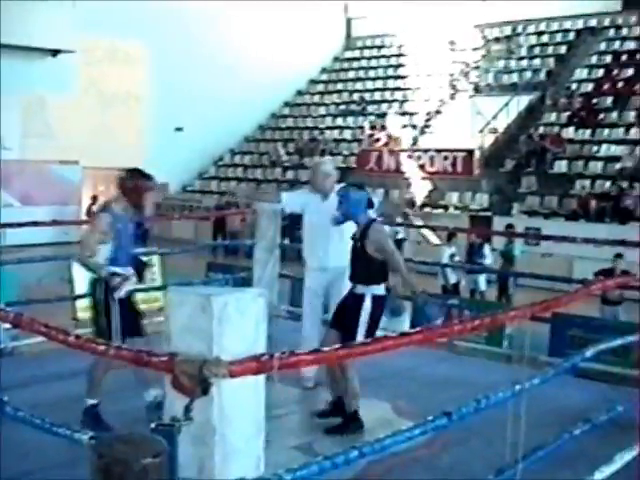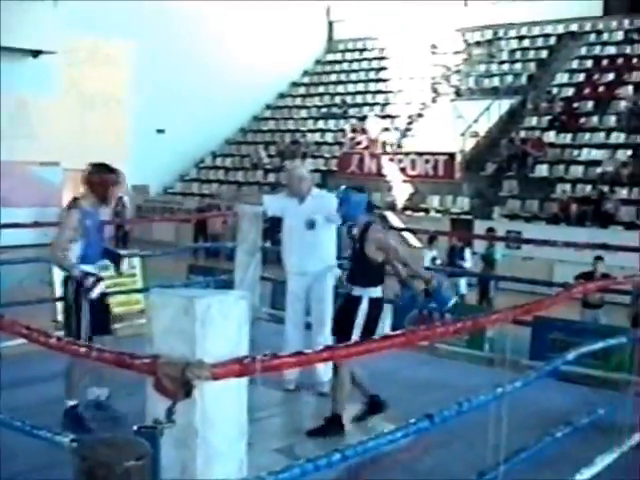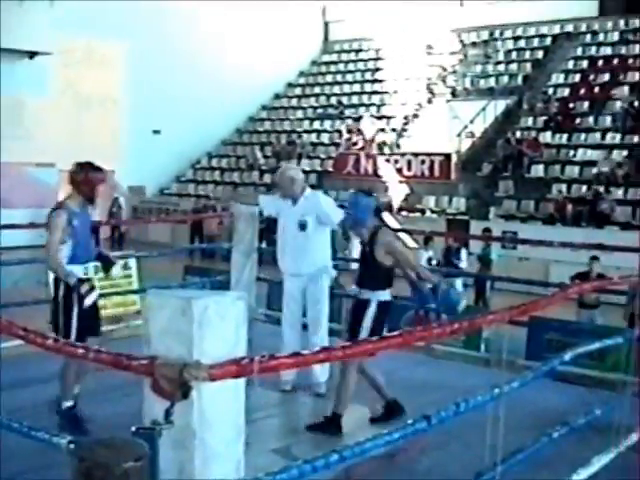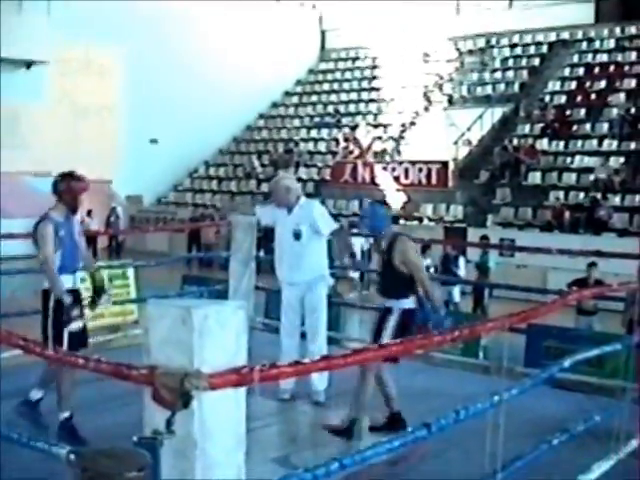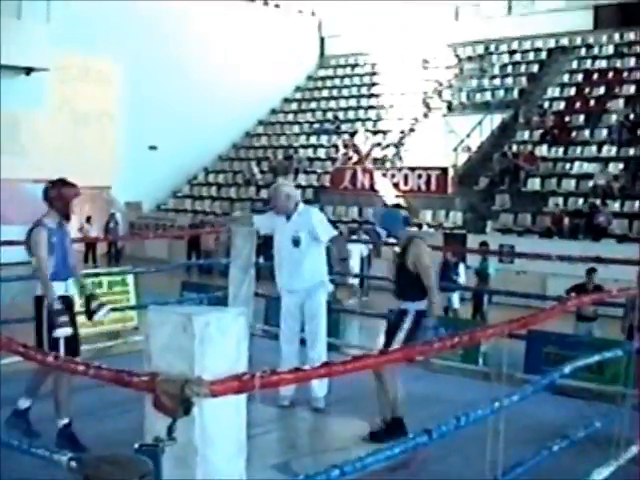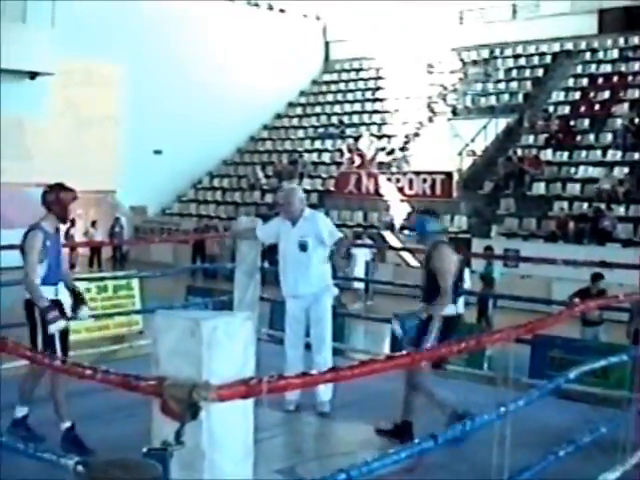
dt=0.1s
person 1, frame 1
left shoulder: (129, 215)
right shoulder: (105, 217)
right elbow: (84, 256)
left wrist: (136, 261)
right wrist: (108, 275)
left hip: (124, 286)
right hip: (108, 287)
left knee: (137, 344)
left ankle: (154, 399)
right ankle: (90, 409)
person 1, frame 2
left shoulder: (96, 210)
right shoulder: (74, 214)
right elbow: (56, 254)
left wrist: (109, 252)
right wrist: (80, 275)
left hip: (94, 281)
right hip: (79, 284)
left knee: (103, 342)
left ankle: (99, 396)
right ankle: (71, 410)
person 1, frame 3
left shoulder: (85, 209)
right shoulder: (62, 215)
right elbow: (52, 259)
left wrist: (100, 256)
right wrist: (74, 283)
left hip: (86, 284)
right hip: (70, 286)
left knee: (85, 345)
left ankle: (67, 397)
right ankle: (67, 410)
person 1, frame 4
left shoulder: (72, 220)
right shoulder: (47, 226)
left elbow: (83, 253)
right elbow: (49, 268)
left wrist: (96, 280)
right wrist: (66, 302)
left hip: (73, 291)
right hip: (57, 296)
left ankle: (32, 401)
right ankle: (65, 423)
person 1, frame 5
left shoulder: (63, 227)
right shoulder: (41, 232)
right elbow: (43, 274)
left wrist: (86, 294)
right wrist: (55, 310)
left hip: (65, 297)
right hip: (50, 302)
left ankle: (20, 412)
right ankle: (64, 429)
person 1, frame 6
left shoulder: (55, 232)
right shoulder: (36, 235)
right elbow: (30, 279)
left wrist: (74, 290)
right wrist: (45, 306)
left hip: (54, 303)
right hip: (41, 306)
left knee: (39, 365)
left ankle: (18, 421)
right ankle: (67, 432)
person 2, frame 1
left shoulder: (375, 232)
right shoulder: (360, 230)
left elbow: (398, 265)
left wrist: (418, 294)
left hip: (367, 300)
right hip: (355, 295)
left knee: (344, 358)
right knee: (327, 348)
left ankle: (352, 418)
right ankle: (339, 402)
person 2, frame 2
left shoulder: (375, 233)
right shoulder: (359, 231)
left elbow: (405, 261)
right elbow: (393, 263)
left wrist: (431, 283)
right wrist: (404, 279)
left hip: (366, 302)
right hip: (354, 298)
left knee: (342, 360)
left ankle: (335, 421)
right ankle: (372, 399)
person 2, frame 3
left shoulder: (385, 238)
right shoulder: (367, 234)
left elbow: (414, 265)
right elbow: (401, 266)
left wrist: (437, 286)
right wrist: (414, 280)
left hip: (375, 305)
right hip: (365, 301)
left knee: (350, 361)
right knee: (356, 360)
left ankle: (334, 421)
right ankle: (392, 405)
person 2, frame 4
left shoulder: (403, 246)
right shoulder: (386, 244)
left elbow: (424, 281)
left wrist: (439, 309)
left hip: (400, 312)
right hip: (392, 309)
left knee: (368, 364)
right knee: (376, 366)
left ankle: (351, 425)
right ankle: (395, 417)
person 2, frame 5
left shoulder: (416, 247)
right shoulder: (405, 245)
left elbow: (431, 287)
left wrist: (429, 320)
left hip: (414, 314)
right hip: (405, 311)
left knee: (381, 366)
right knee: (387, 367)
left ankle: (389, 425)
right ankle: (396, 423)
person 2, frame 6
left shoulder: (442, 253)
right shoulder: (438, 251)
left elbow: (445, 296)
left wrist: (425, 318)
left hip: (441, 319)
right hip: (435, 317)
left knee: (416, 376)
right knee: (413, 372)
left ankle: (455, 417)
right ankle: (404, 427)
person 3, frame 1
right shoulder: (304, 196)
right elbow: (276, 197)
right wrist: (245, 195)
left hip: (341, 269)
right hip: (315, 269)
right knee: (311, 320)
right ankle: (308, 372)
person 3, frame 2
left shoulder: (326, 199)
right shoulder: (285, 200)
right elbow: (260, 201)
left hip: (321, 272)
right hip: (296, 273)
left knee: (322, 324)
right knee: (293, 324)
left ankle: (323, 378)
right ankle: (291, 374)
person 3, frame 3
left shoulder: (318, 200)
right shoulder: (280, 201)
left elbow: (342, 220)
right elbow: (255, 200)
left hip: (316, 273)
right hip: (292, 274)
left knee: (318, 325)
right knee: (290, 324)
left ankle: (320, 379)
right ankle: (287, 375)
person 3, frame 4
left shoulder: (313, 209)
right shoulder: (277, 211)
left elbow: (336, 231)
right elbow: (255, 211)
left wrist: (346, 251)
left hip: (314, 282)
right hip: (289, 283)
left knee: (316, 334)
right knee: (288, 334)
left ankle: (319, 387)
right ankle: (287, 384)
person 3, frame 5
left shoulder: (312, 216)
right shoulder: (276, 218)
left elbow: (333, 238)
right elbow: (252, 221)
left wrist: (341, 258)
left hip: (313, 288)
right hip: (289, 290)
left knee: (316, 341)
right knee: (287, 340)
left ankle: (318, 394)
right ankle: (286, 391)
person 3, frame 6
left shoulder: (318, 220)
right shoulder: (279, 223)
left elbow: (339, 240)
right elbow: (256, 233)
left wrist: (337, 254)
right wrist: (230, 236)
left hip: (318, 293)
right hip: (293, 295)
left knee: (321, 345)
right knee: (292, 345)
left ankle: (323, 398)
right ankle: (291, 395)
